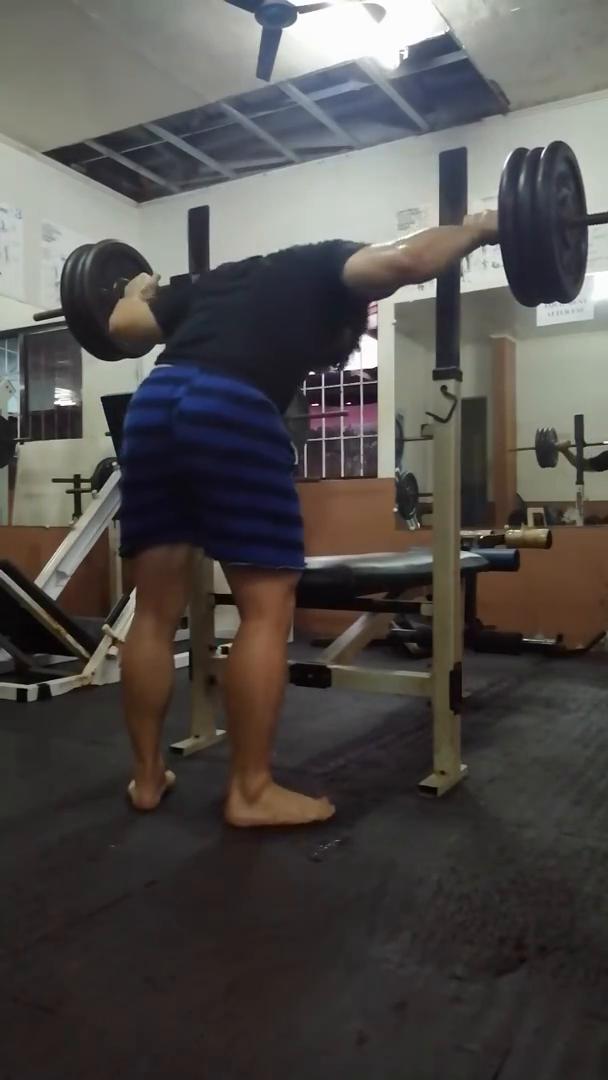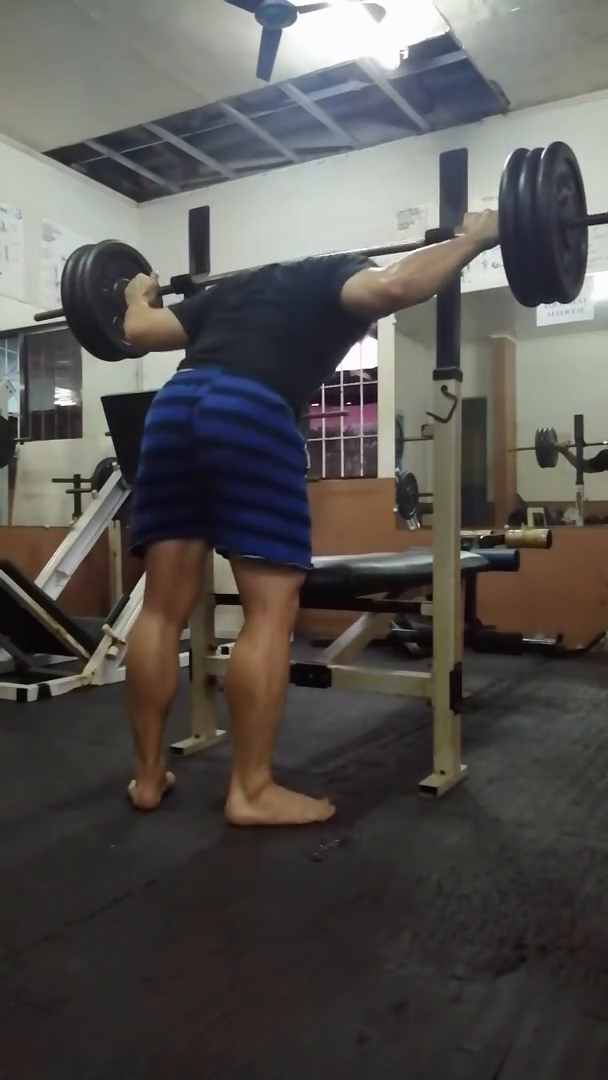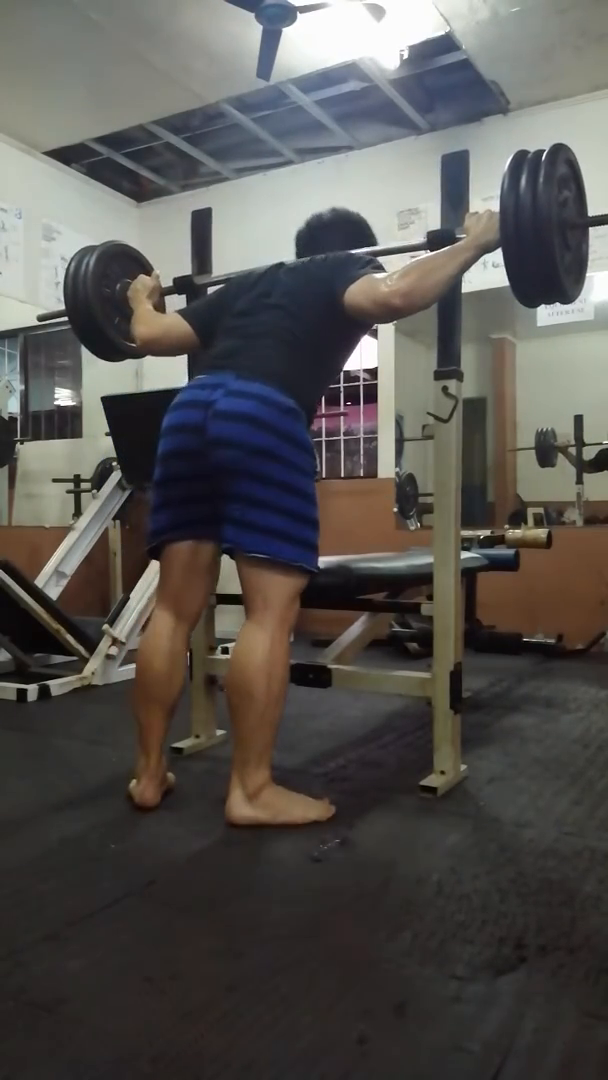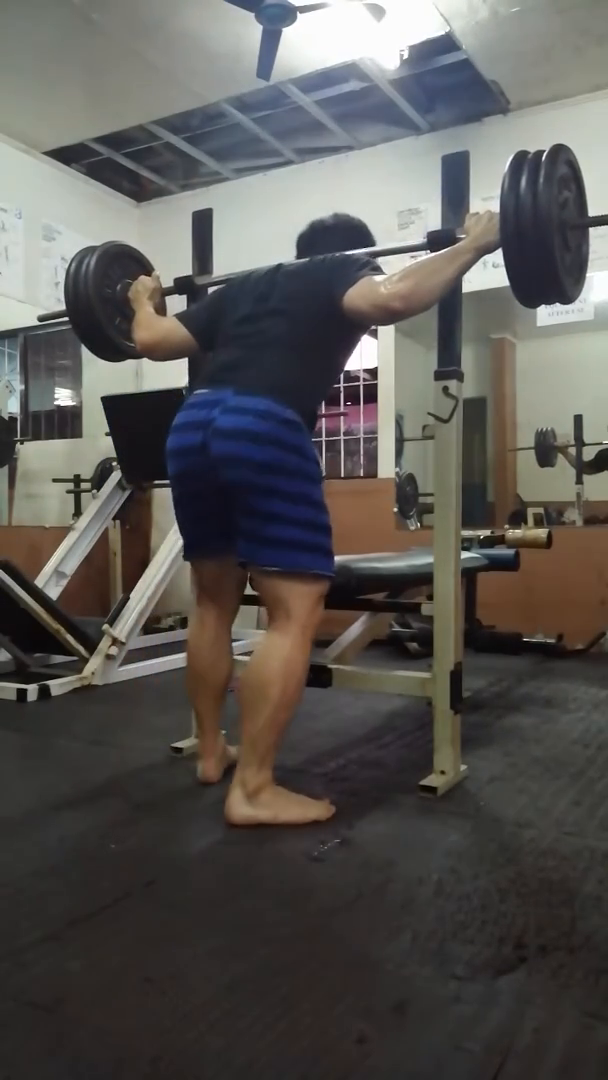
dt=0.4s
person 1, frame 1
left shoulder: (226, 278)
right shoulder: (328, 266)
left elbow: (122, 324)
right elbow: (400, 261)
left wrist: (137, 291)
right wrist: (476, 231)
left hip: (152, 402)
right hip: (232, 411)
left knee: (155, 613)
right knee: (267, 609)
left ankle: (147, 776)
right ankle: (251, 793)
person 1, frame 2
left shoulder: (243, 284)
right shoulder: (340, 272)
left elbow: (140, 330)
right elbow: (391, 286)
left wrist: (138, 296)
right wrist: (473, 239)
left hip: (173, 406)
right hip: (250, 414)
left knee: (163, 609)
right knee: (270, 611)
left ankle: (148, 774)
right ankle: (252, 791)
person 1, frame 3
left shoulder: (248, 284)
right shoulder: (349, 267)
left elbow: (150, 336)
right elbow: (391, 295)
left wrist: (141, 299)
right wrist: (475, 242)
left hip: (189, 411)
right hip: (264, 419)
left knee: (174, 607)
right knee: (270, 610)
left ankle: (149, 772)
right ankle: (251, 791)
person 1, frame 4
left shoulder: (245, 286)
right shoulder: (343, 271)
left elbow: (150, 340)
right elbow: (389, 298)
left wrist: (143, 300)
right wrist: (474, 244)
left hip: (192, 426)
right hip: (263, 432)
left knee: (215, 606)
right knee: (295, 613)
left ankle: (212, 752)
right ankle: (254, 787)
